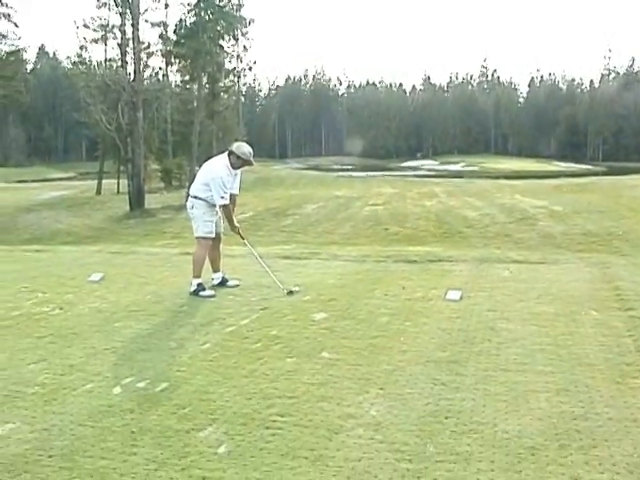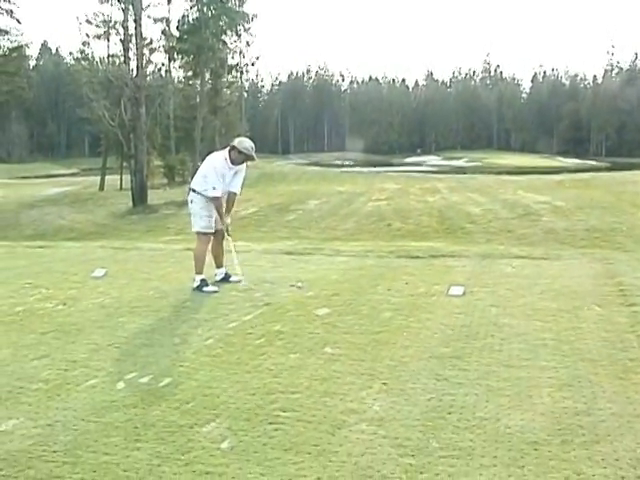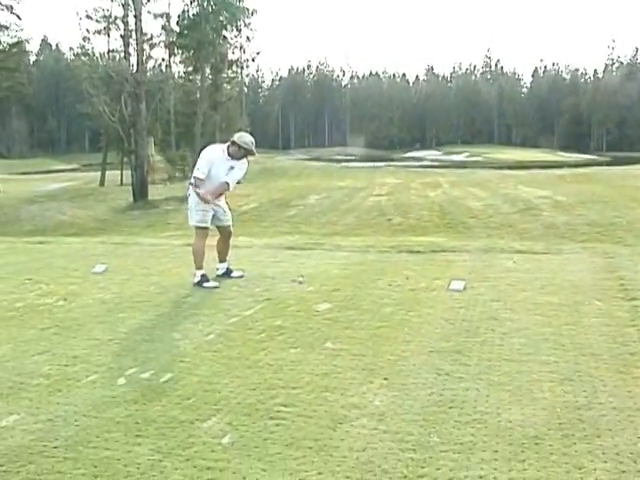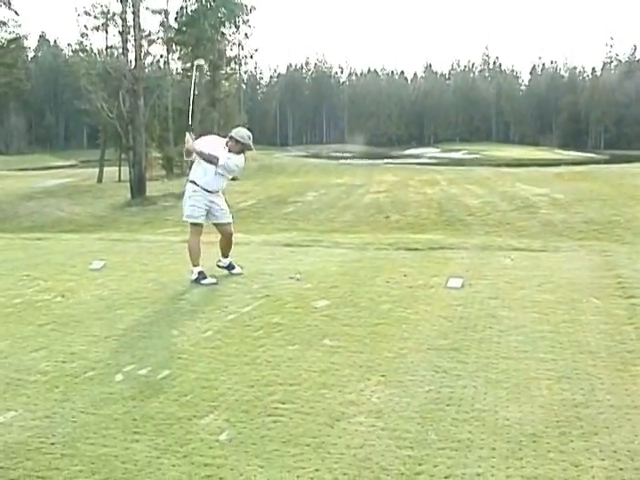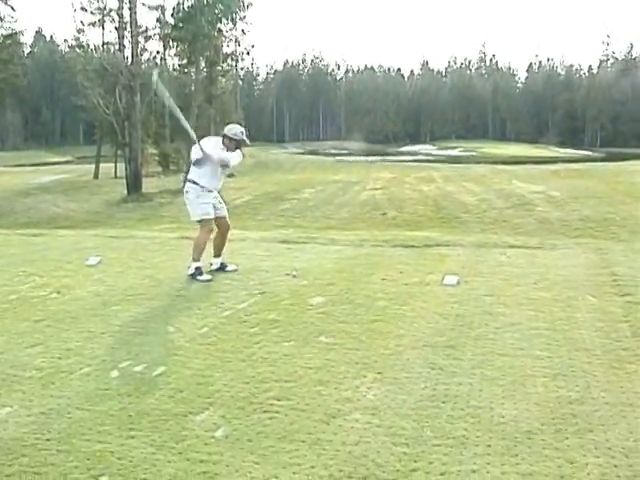
dt=0.2s
person 1, frame 1
left shoulder: (235, 167)
right shoulder: (219, 170)
left elbow: (233, 194)
right elbow: (223, 202)
left wrist: (232, 218)
right wrist: (232, 223)
left hip: (212, 205)
right hip: (200, 204)
left knee: (216, 241)
right knee: (204, 244)
left ankle: (218, 277)
right ankle: (196, 284)
person 1, frame 2
left shoulder: (241, 166)
right shoulder: (216, 162)
left elbow: (233, 192)
right elbow: (214, 194)
left wrist: (227, 215)
right wrist: (222, 218)
left hip: (216, 202)
right hip: (200, 199)
left knee: (219, 236)
right knee: (204, 239)
left ankle: (221, 273)
right ankle: (199, 280)
person 1, frame 3
left shoulder: (242, 164)
right shoulder: (212, 151)
left elbow: (227, 184)
right elbow: (198, 176)
left wrist: (211, 195)
right wrist: (200, 193)
left hip: (217, 198)
right hip: (198, 195)
left knee: (227, 233)
right knee: (201, 235)
left ankle: (222, 267)
right ankle: (199, 276)
person 1, frame 4
left shoulder: (238, 160)
right shoulder: (212, 140)
left elbow: (215, 160)
right elbow: (188, 155)
left wrist: (196, 148)
right wrist: (190, 145)
left hip: (215, 196)
right hip: (196, 191)
left knee: (228, 232)
right knee: (196, 232)
left ankle: (225, 261)
right ankle: (197, 272)
person 1, frame 5
left shoulder: (237, 154)
right shoulder: (209, 143)
left elbow: (224, 163)
right elbow: (195, 161)
left wrist: (211, 157)
right wrist: (203, 156)
left hip: (210, 192)
right hip: (196, 190)
left knee: (224, 226)
right knee: (206, 228)
left ankle: (216, 262)
right ankle: (195, 268)
